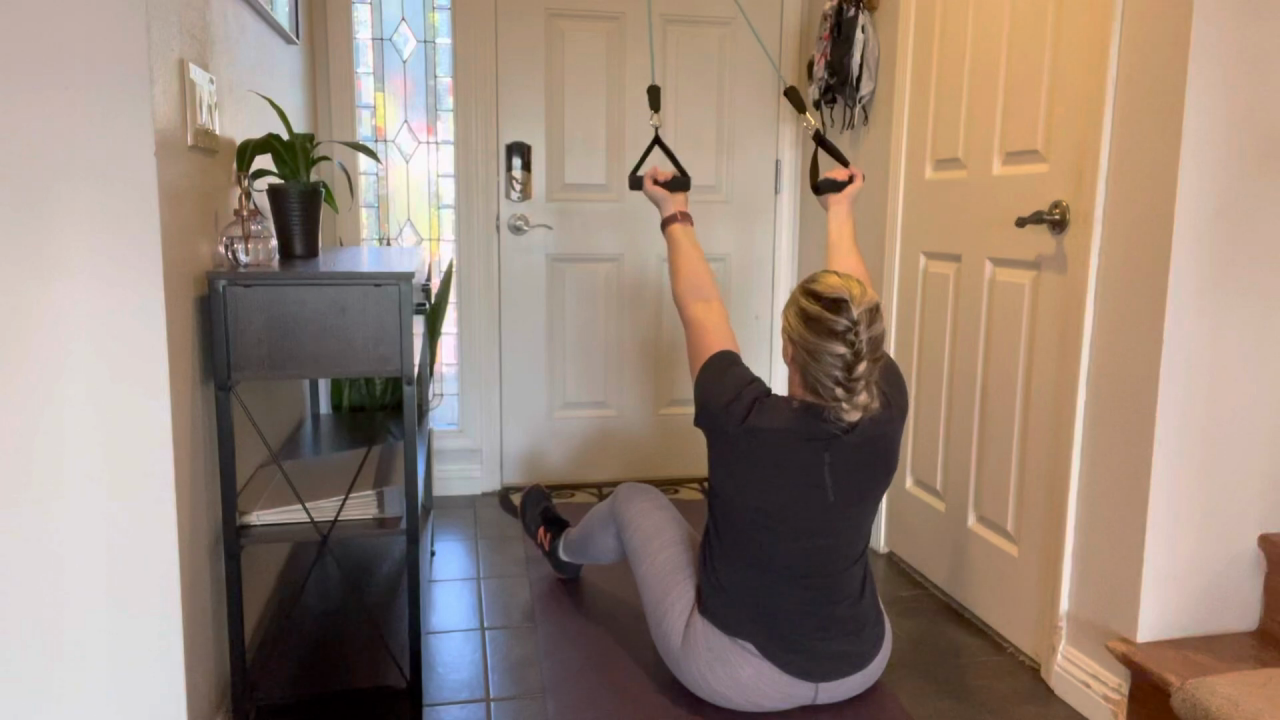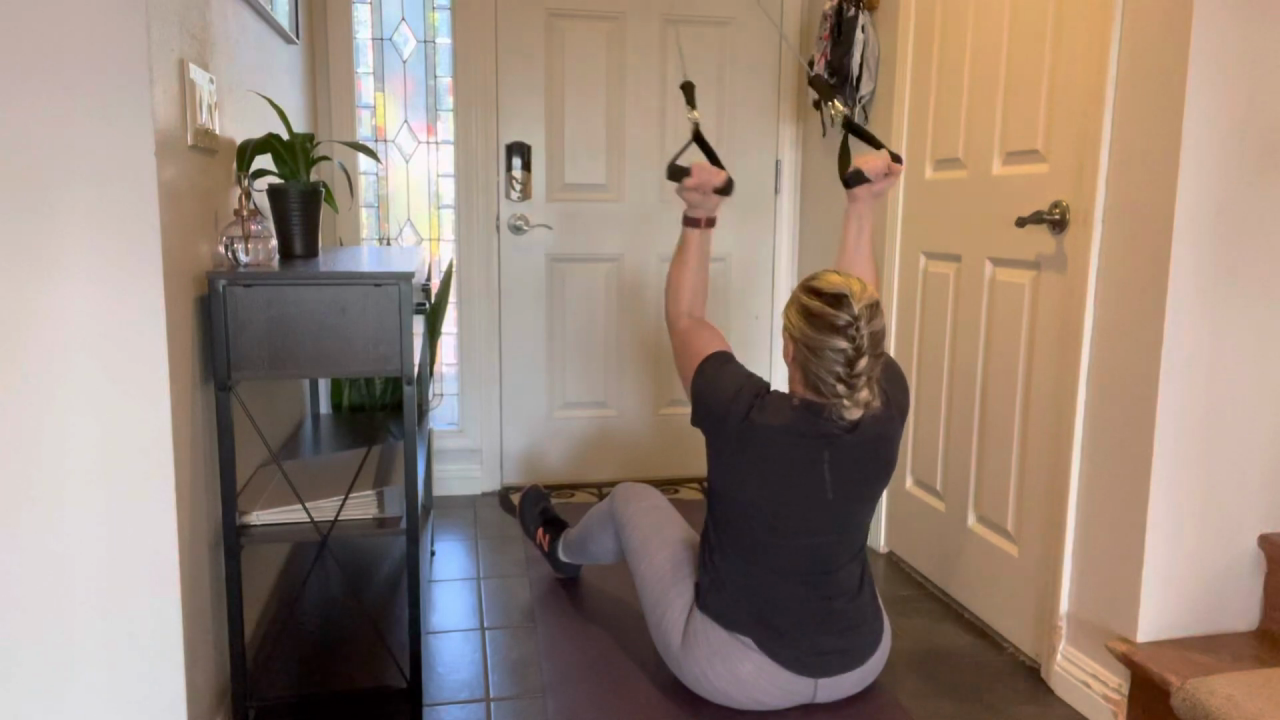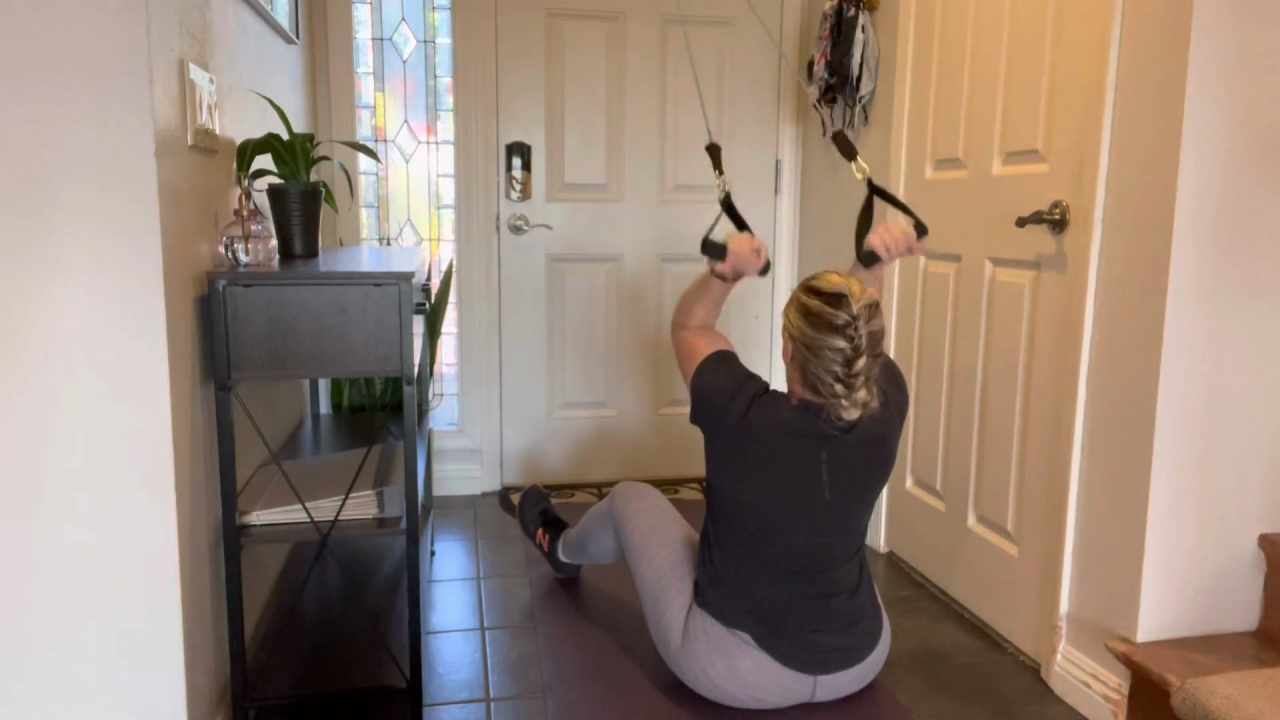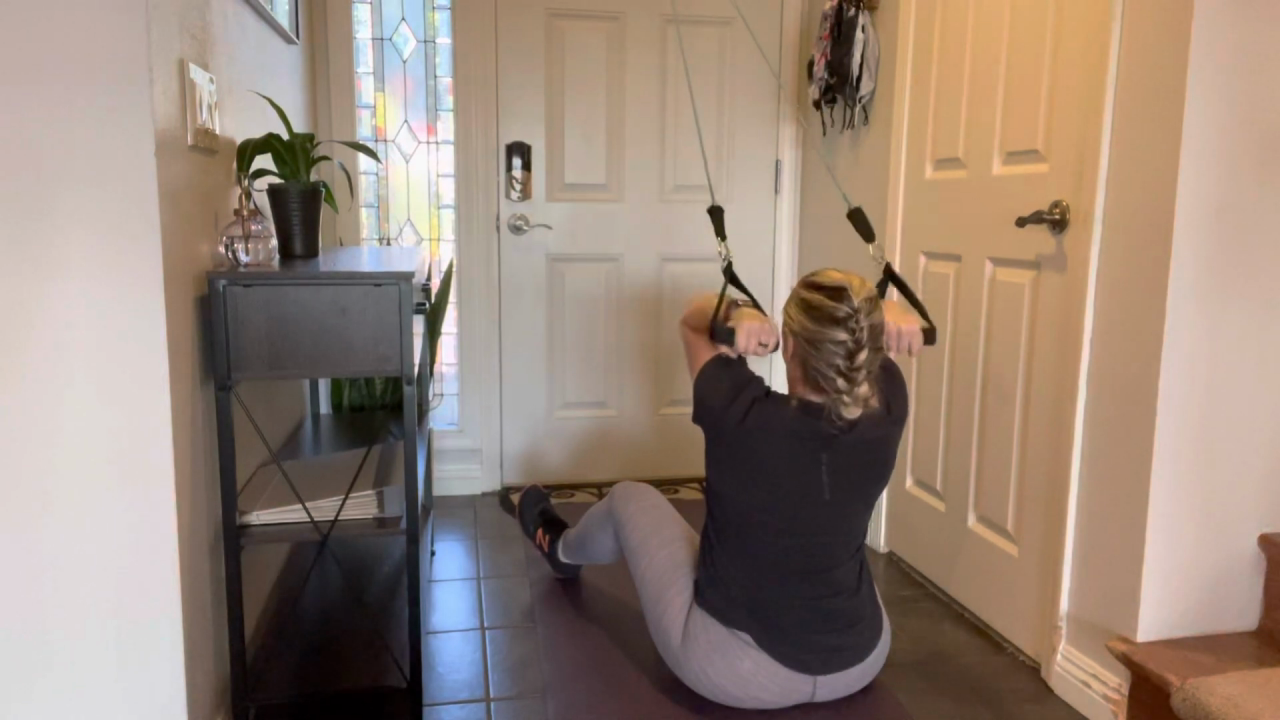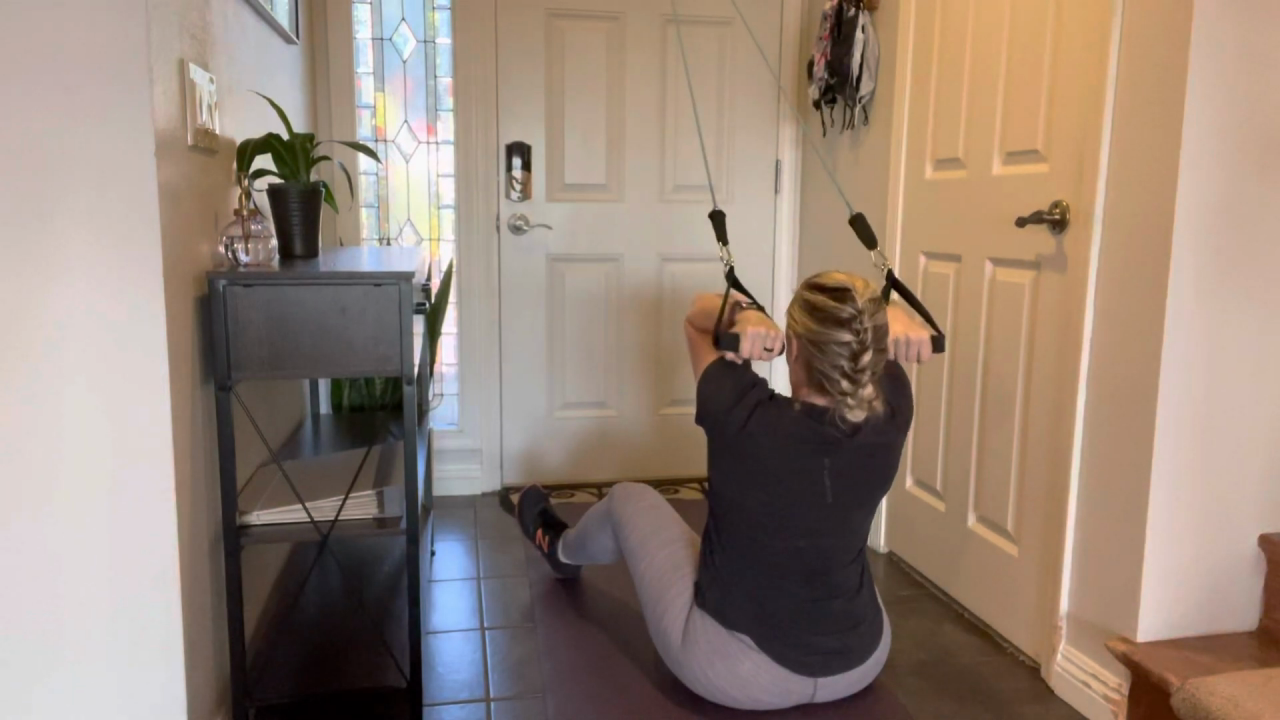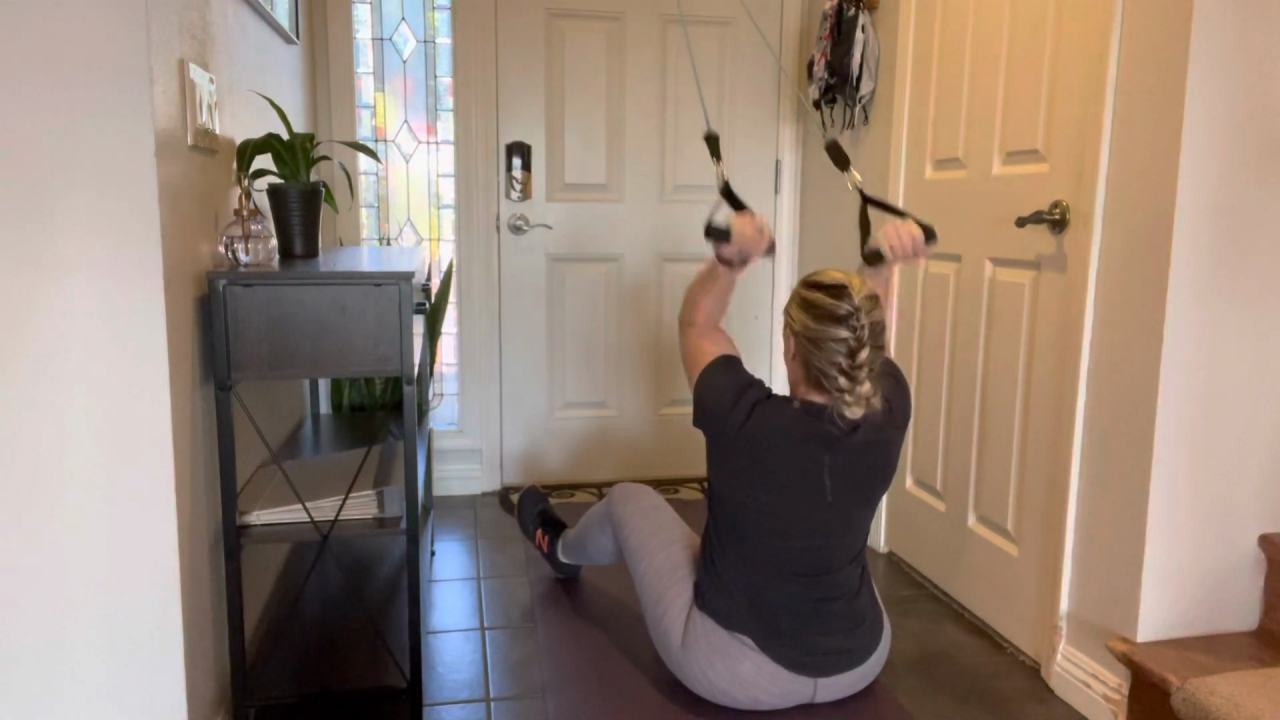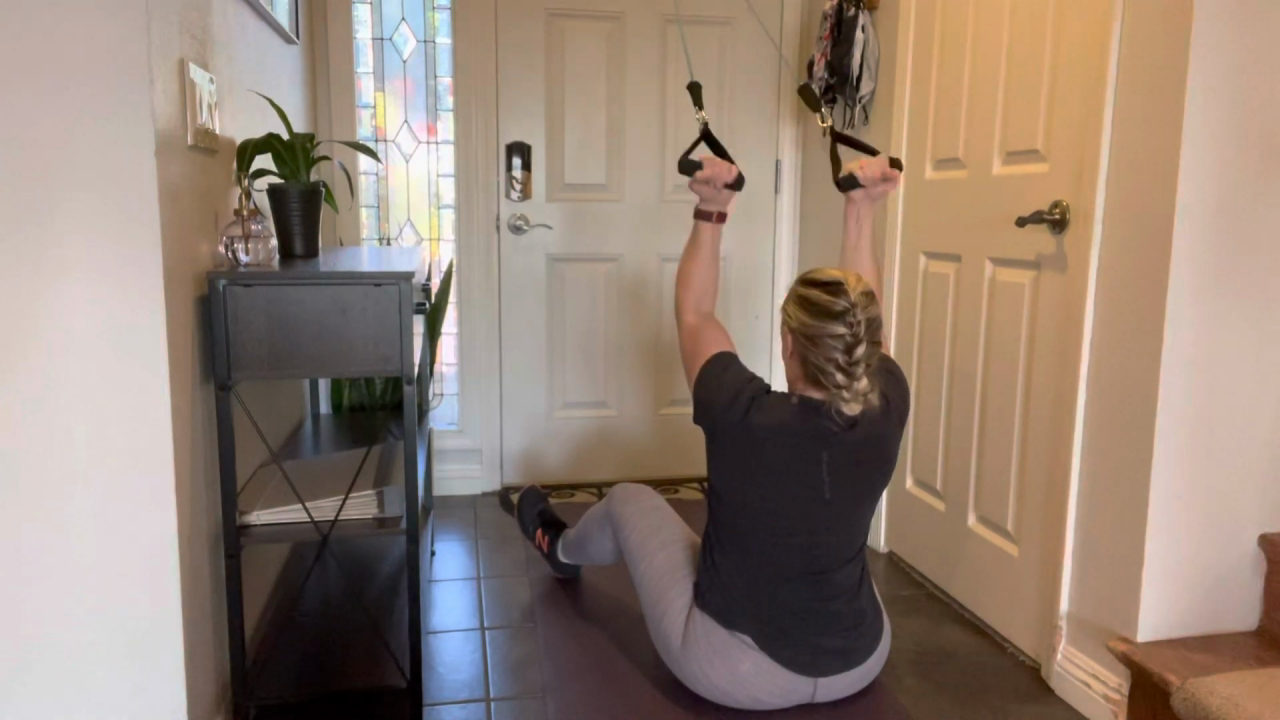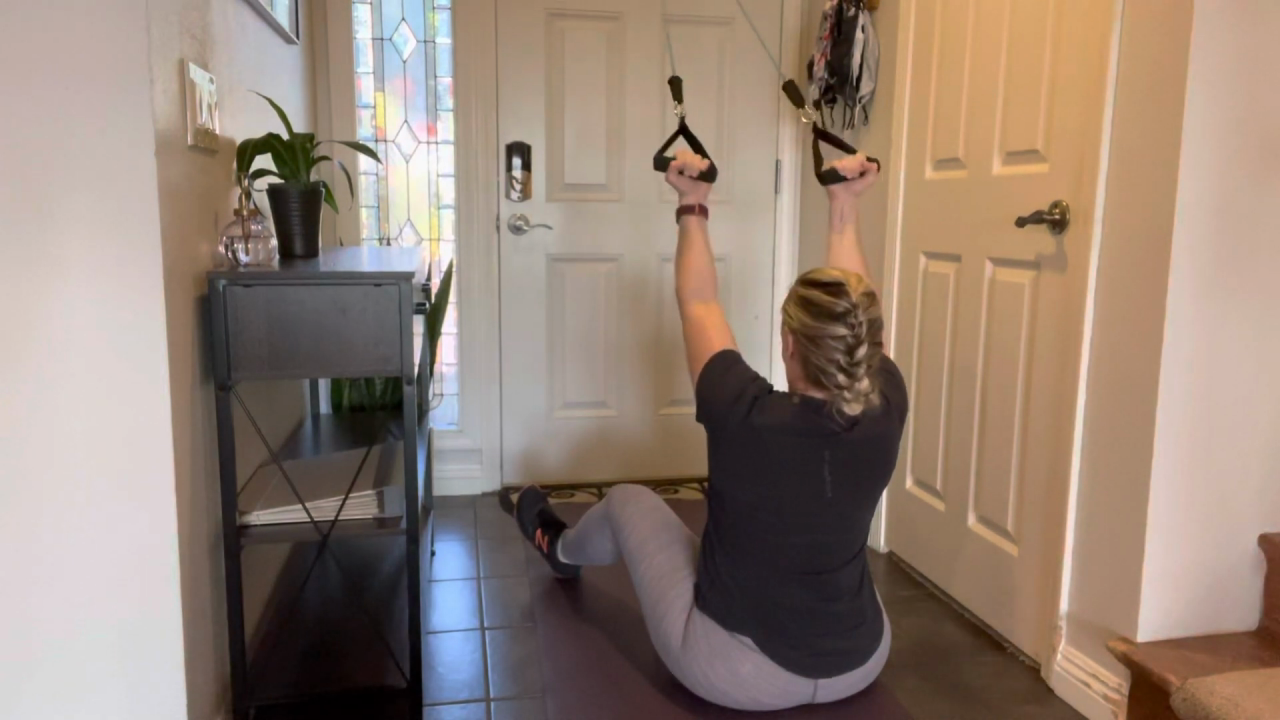
dt=0.3s
person 1, frame 1
left shoulder: (745, 422)
right shoulder: (883, 419)
left elbow: (701, 307)
right elbow: (856, 315)
left wrist: (675, 214)
right wrist: (837, 210)
left hip: (737, 678)
right hip: (859, 668)
left knee: (633, 503)
left ankle: (561, 548)
person 1, frame 2
left shoulder: (742, 419)
right shoulder: (885, 415)
left elbow: (685, 320)
right elbow: (857, 314)
left wrist: (699, 217)
right wrist: (861, 204)
left hip: (736, 674)
right hip: (859, 666)
left knee: (632, 500)
left ankle: (561, 549)
person 1, frame 3
left shoulder: (742, 417)
right shoulder: (885, 413)
left elbow: (687, 326)
right elbow: (854, 329)
left wrist: (720, 274)
right wrist: (873, 261)
left hip: (735, 673)
left knee: (630, 500)
left ankle: (562, 550)
person 1, frame 4
left shoulder: (742, 419)
right shoulder: (884, 414)
left elbow: (693, 323)
right elbow: (856, 337)
left wrist: (738, 317)
right wrist: (889, 315)
left hip: (735, 673)
left knee: (630, 499)
left ankle: (561, 548)
person 1, frame 5
left shoulder: (745, 421)
right shoulder: (888, 418)
left elbow: (699, 319)
right elbow: (860, 337)
left wrist: (741, 320)
right wrist: (891, 319)
left hip: (735, 674)
left knee: (630, 500)
left ankle: (561, 549)
person 1, frame 6
left shoulder: (744, 422)
right shoulder: (888, 418)
left elbow: (696, 323)
right elbow: (861, 328)
left wrist: (727, 259)
right wrist: (881, 262)
left hip: (734, 673)
right hip: (859, 665)
left knee: (629, 499)
left ankle: (562, 551)
person 1, frame 7
left shoulder: (744, 419)
right shoulder: (885, 414)
left elbow: (693, 316)
right elbow: (856, 312)
left wrist: (711, 212)
right wrist: (862, 208)
left hip: (735, 673)
right hip: (857, 664)
left knee: (628, 502)
left ankle: (561, 550)
person 1, frame 8
left shoulder: (746, 418)
right shoulder: (884, 413)
left elbow: (698, 306)
right elbow: (852, 311)
left wrist: (692, 206)
right wrist: (844, 203)
left hip: (734, 674)
right hip: (858, 665)
left knee: (629, 501)
left ankle: (561, 550)
